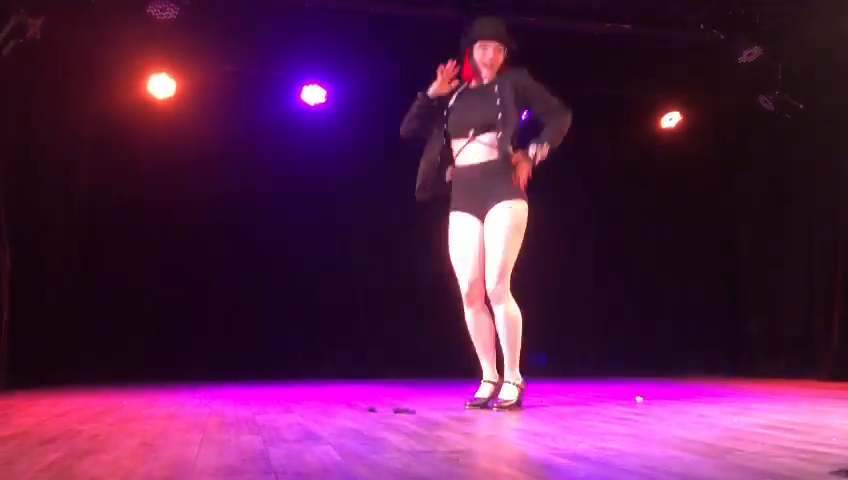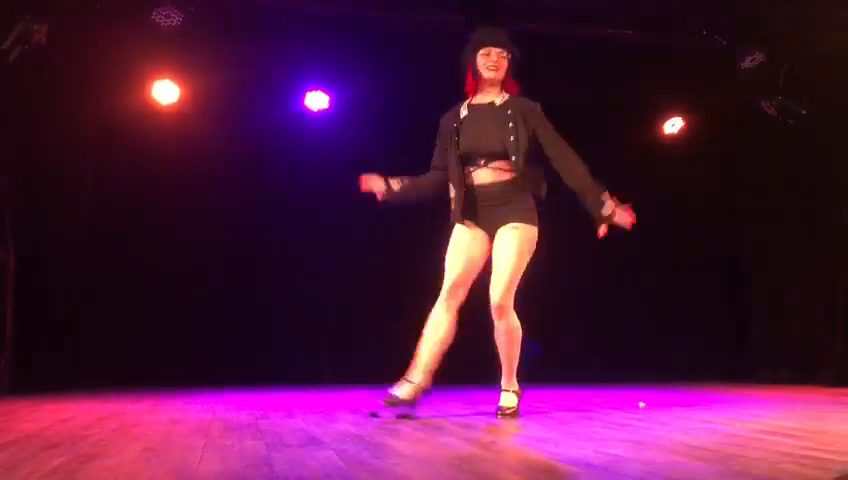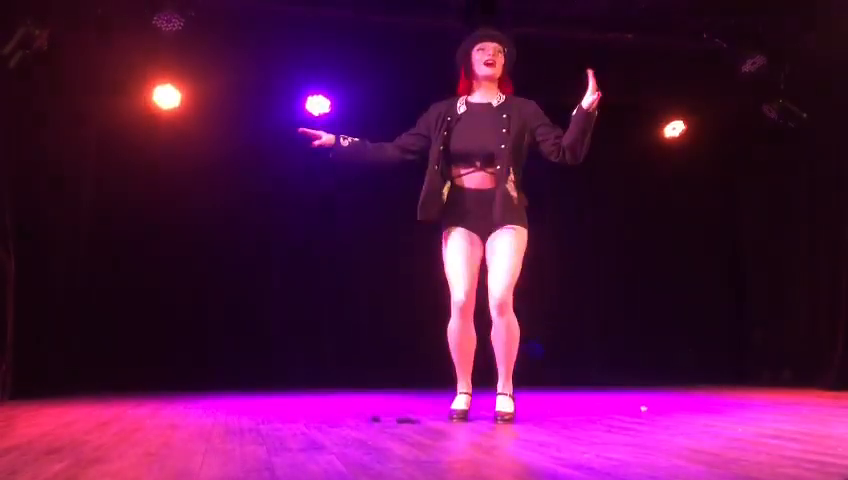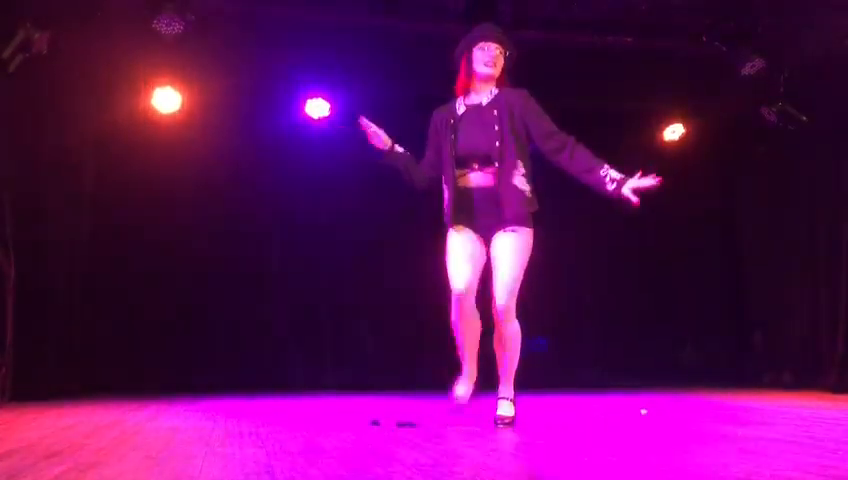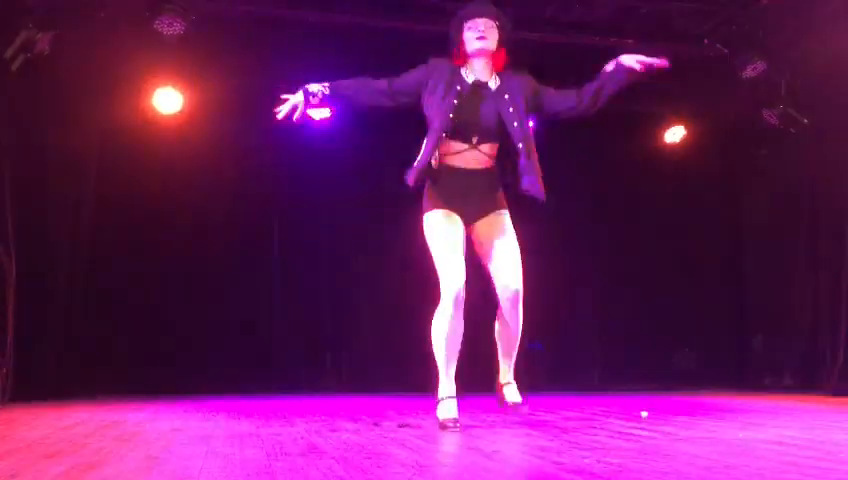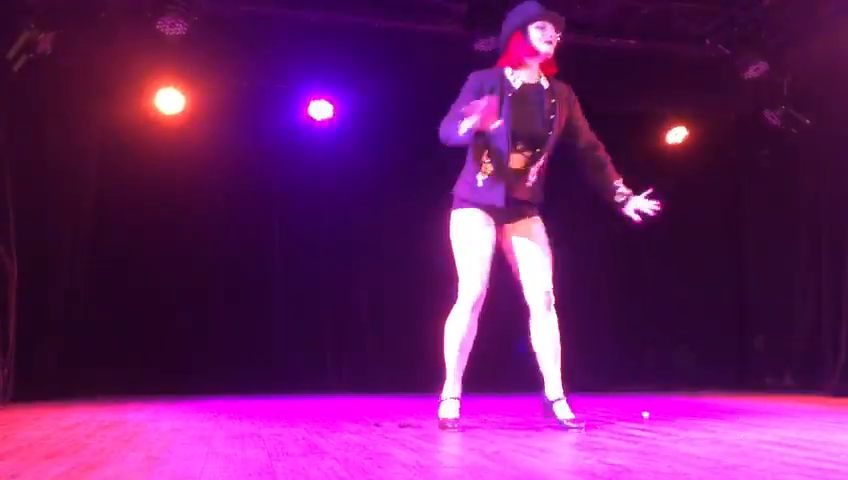
dt=0.5s
person 1, frame 1
left shoulder: (514, 83)
right shoulder: (451, 96)
left elbow: (560, 116)
right elbow: (409, 131)
left wrist: (535, 153)
right wrist: (432, 97)
left hip: (502, 192)
right hip: (463, 199)
left knee: (496, 286)
right knee: (469, 291)
left ankle: (512, 379)
right ankle: (489, 377)
person 1, frame 2
left shoulder: (524, 108)
right shoulder: (454, 119)
left elbow: (562, 156)
right elbow: (441, 177)
left wrist: (603, 205)
right wrist: (390, 187)
left hip: (515, 211)
right hip: (472, 216)
left knee: (500, 301)
right knee: (450, 292)
left ankle: (510, 388)
right ankle: (416, 379)
person 1, frame 3
left shoulder: (522, 111)
right shoulder: (444, 113)
left elbow: (567, 153)
right elbow: (396, 150)
left wrist: (586, 111)
right wrist: (339, 142)
left hip: (504, 217)
right hip: (460, 217)
left knee: (500, 301)
right knee: (461, 303)
left ankle: (504, 390)
right ankle: (463, 390)
person 1, frame 4
left shoulder: (515, 102)
right shoulder: (445, 116)
left elbow: (561, 147)
right elbow: (424, 175)
left wrist: (615, 181)
right wrist: (390, 148)
left hip: (509, 216)
right hip: (464, 218)
left knee: (503, 306)
right knee: (461, 292)
left ankle: (505, 395)
right ankle: (467, 369)
person 1, frame 5
left shoulder: (518, 85)
right shoulder: (439, 74)
left elbow: (576, 104)
right elbow: (381, 91)
left wrist: (619, 68)
right wrist: (314, 93)
left hip: (489, 201)
right hip: (444, 196)
left knee: (511, 292)
right knee: (454, 291)
left ankle: (506, 378)
right ankle: (447, 396)
person 1, frame 6
left shoulder: (560, 95)
right shoulder: (486, 82)
left elbow: (590, 150)
right elbow: (449, 128)
left wrist: (623, 196)
right wrist: (476, 125)
left hip: (523, 206)
right hip: (477, 201)
left knee: (542, 296)
right knee: (472, 294)
left ankle: (555, 396)
right ankle: (451, 394)
